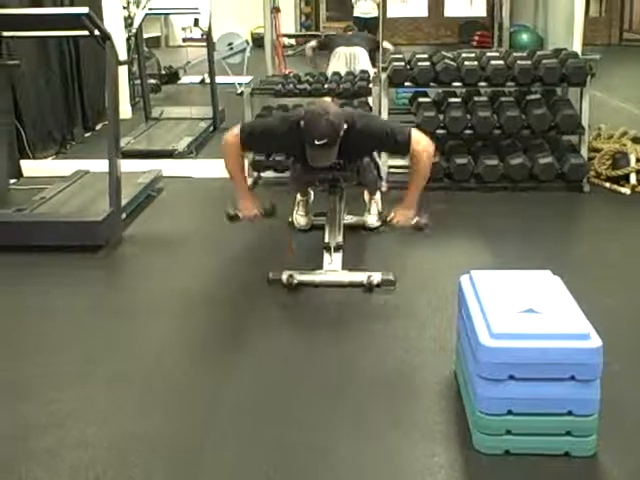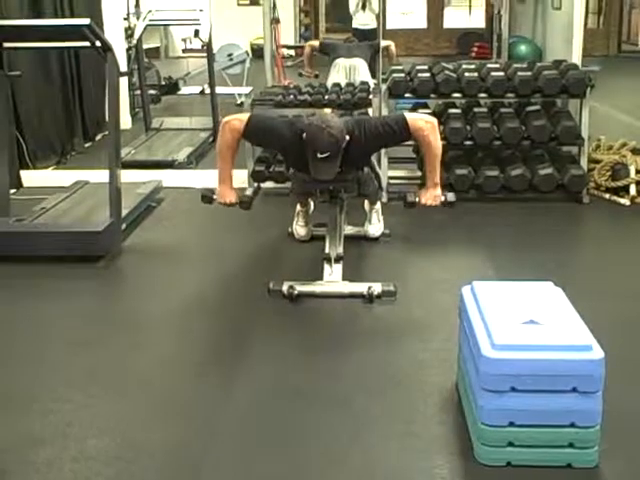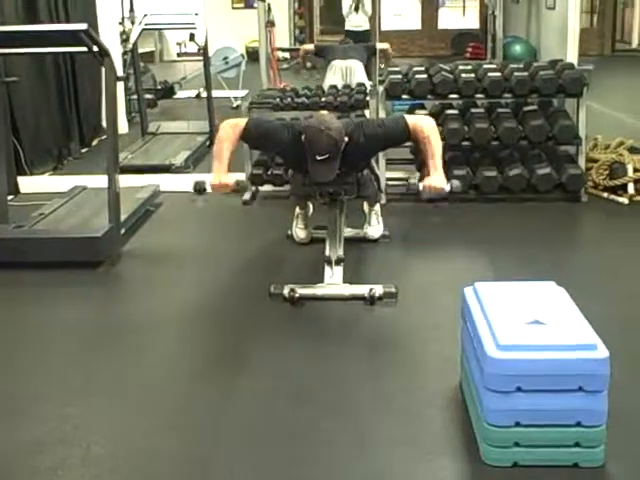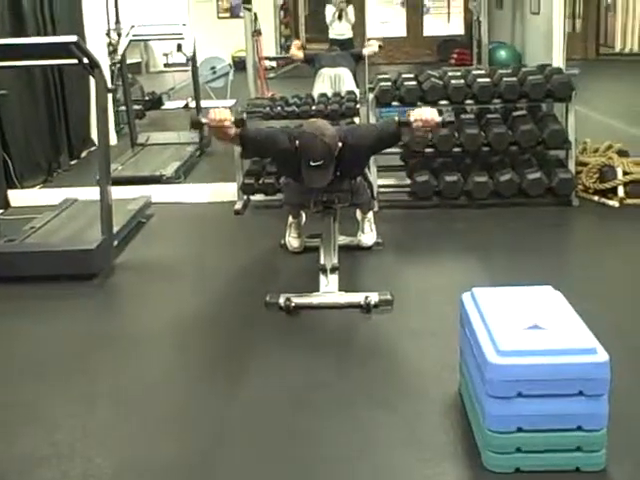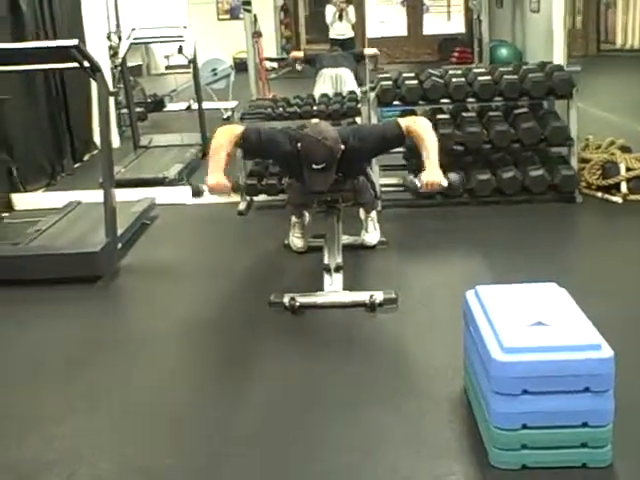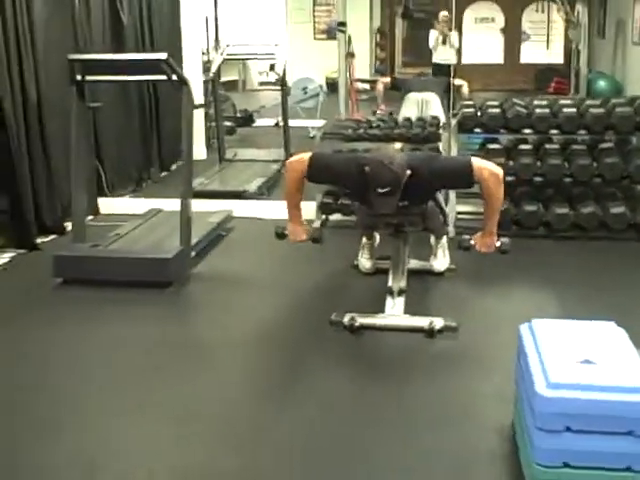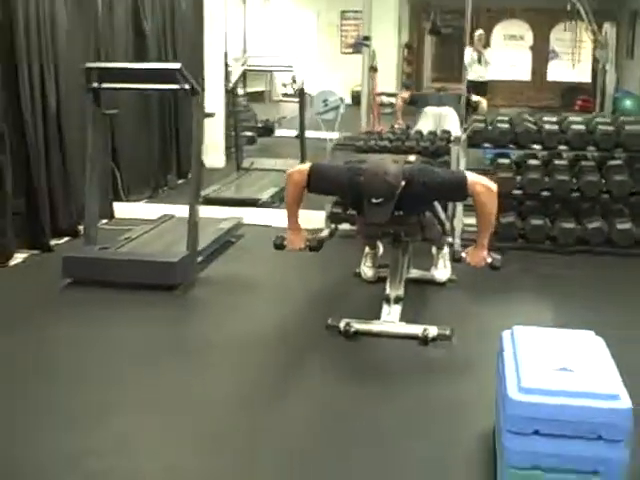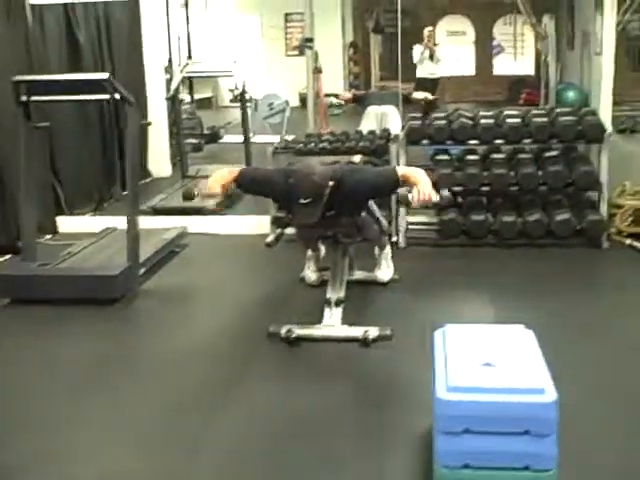
dt=0.5s
person 1, frame 1
left shoulder: (363, 127)
right shoulder: (287, 127)
left elbow: (423, 147)
right elbow: (231, 141)
left wrist: (408, 205)
right wrist: (245, 197)
left hip: (355, 160)
left knee: (370, 180)
right knee: (299, 179)
left ankle: (372, 196)
right ankle: (303, 197)
person 1, frame 2
left shoulder: (364, 133)
right shoulder: (289, 134)
left elbow: (426, 124)
right elbow: (231, 124)
left wrist: (432, 185)
right wrist: (225, 184)
left hip: (355, 171)
left knee: (370, 190)
right knee: (299, 191)
left ankle: (373, 207)
right ankle: (304, 208)
person 1, frame 3
left shoulder: (364, 135)
right shoulder: (288, 137)
left elbow: (423, 122)
right elbow: (232, 125)
left wrist: (436, 171)
right wrist: (219, 168)
left hip: (355, 172)
left knee: (369, 191)
right knee: (298, 193)
left ankle: (373, 208)
right ankle: (303, 210)
person 1, frame 4
left shoulder: (358, 140)
right shoulder: (282, 143)
left elbow: (409, 121)
right elbow: (231, 133)
left wrist: (423, 115)
right wrist: (219, 125)
left hip: (348, 179)
left knee: (362, 198)
right knee: (293, 203)
left ankle: (365, 216)
right ankle: (295, 219)
person 1, frame 5
left shoulder: (359, 141)
right shoulder: (285, 145)
left elbow: (418, 123)
right elbow: (227, 132)
left wrist: (432, 167)
right wrist: (216, 172)
left hip: (350, 178)
right hip: (300, 177)
left knee: (366, 198)
right knee: (296, 202)
left ankle: (369, 215)
right ankle: (299, 219)
person 1, frame 6
left shoulder: (428, 168)
right shoulder: (353, 168)
left elbow: (491, 172)
right elbow: (295, 164)
left wrist: (489, 232)
right wrist: (295, 221)
left hip: (419, 202)
left ankle: (440, 241)
right ankle: (369, 240)
person 1, frame 7
left shoulder: (422, 181)
right shoulder: (350, 179)
left elbow: (485, 187)
right elbow: (295, 174)
left wrist: (480, 246)
right wrist: (294, 229)
left hip: (417, 214)
right ankle: (372, 250)
person 1, frame 8
left shoulder: (353, 181)
right shoulder: (282, 181)
left elbow: (411, 172)
right elbow: (230, 173)
left wrist: (424, 187)
right wrist: (215, 183)
left hip: (353, 215)
left ankle: (383, 250)
right ankle: (315, 253)
